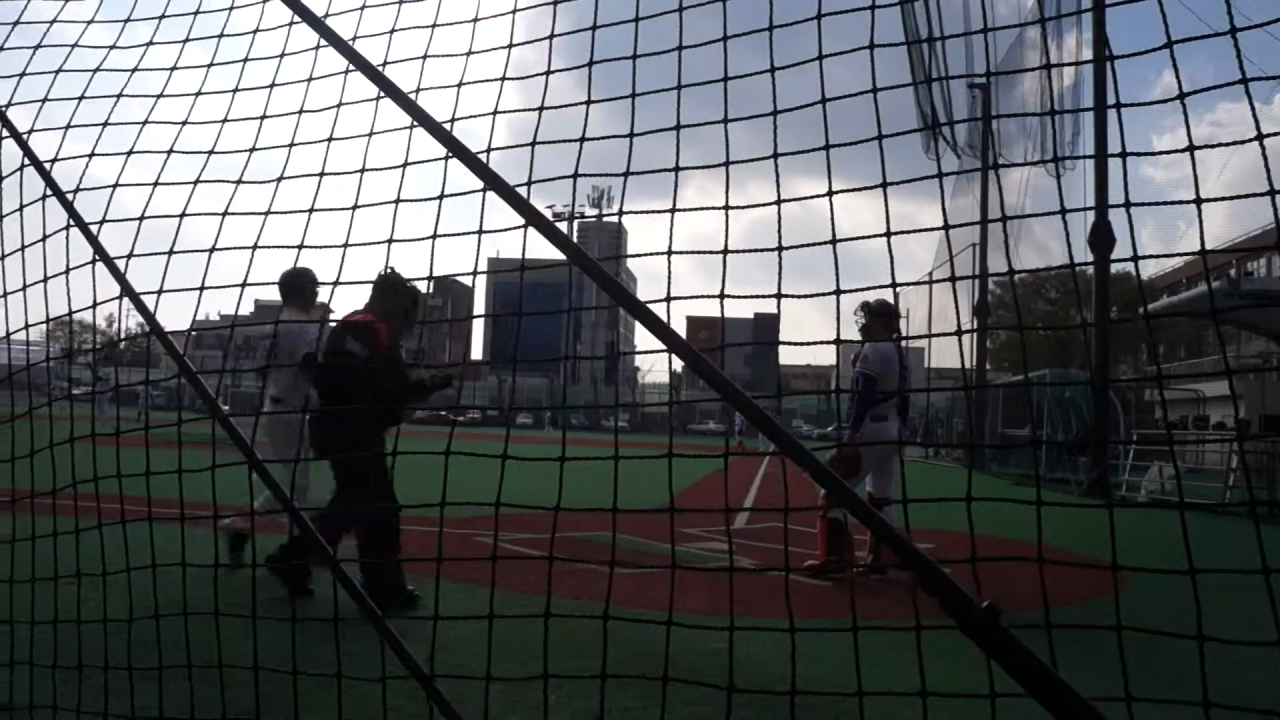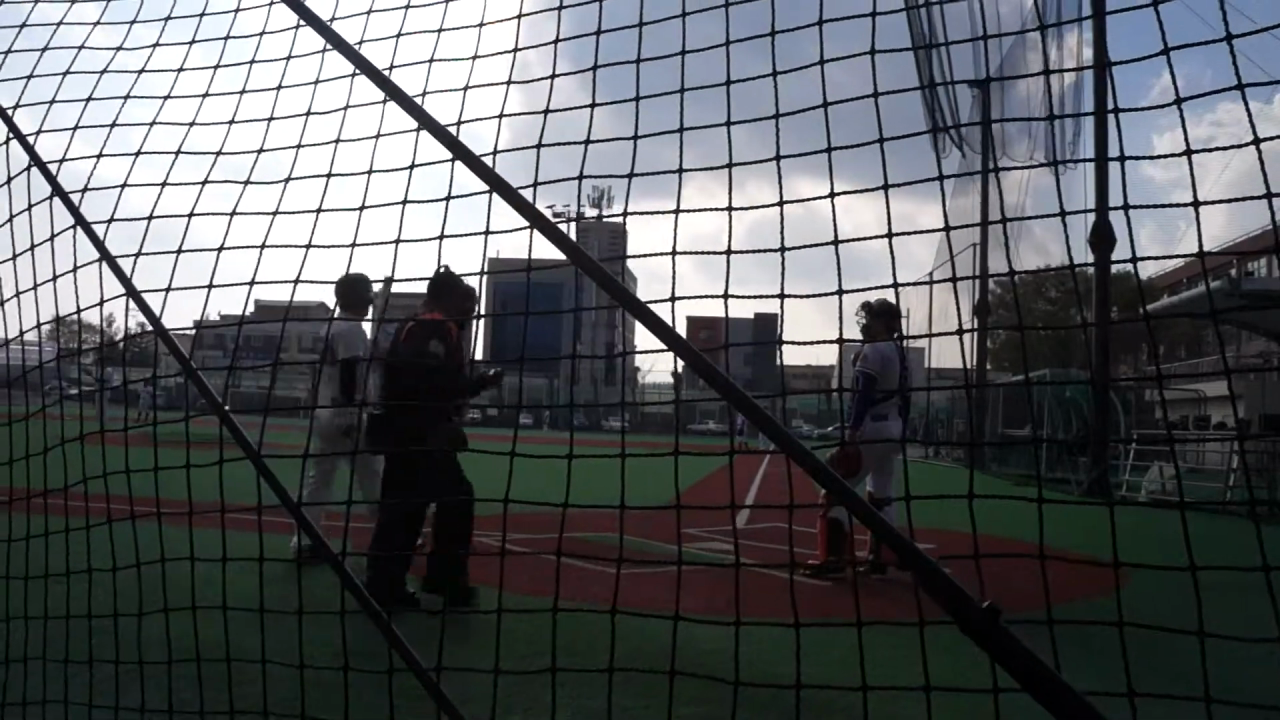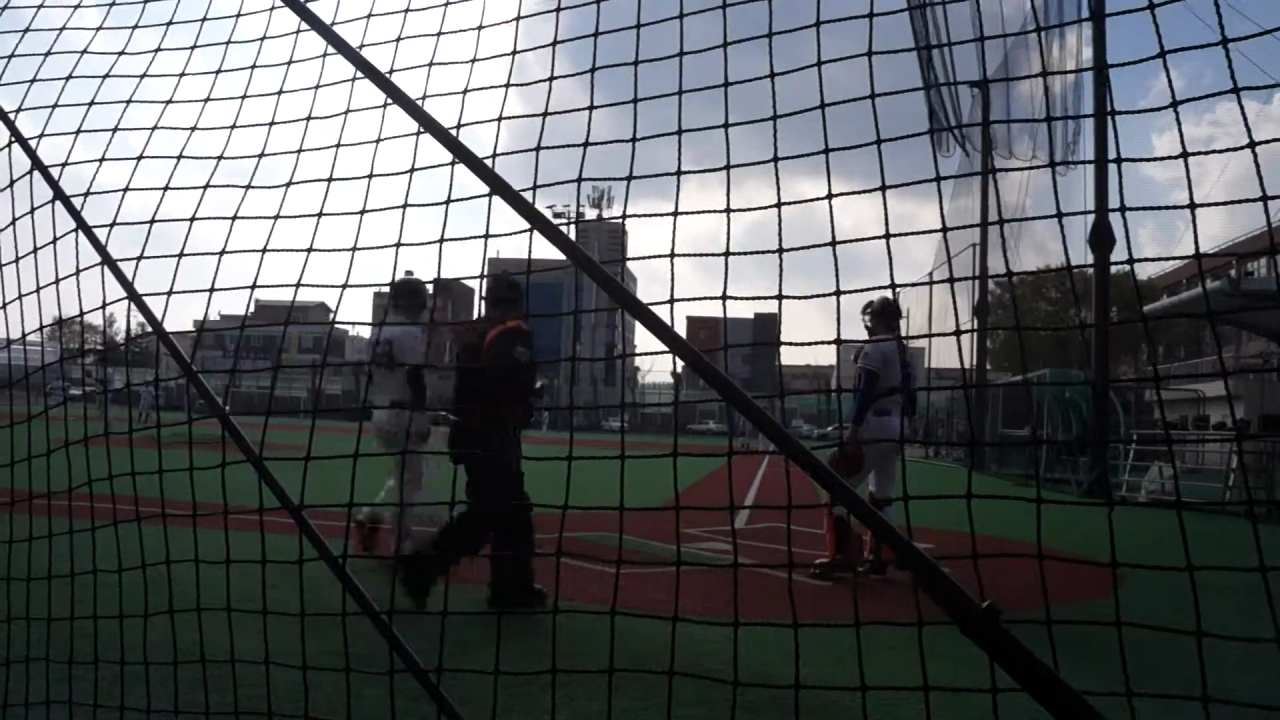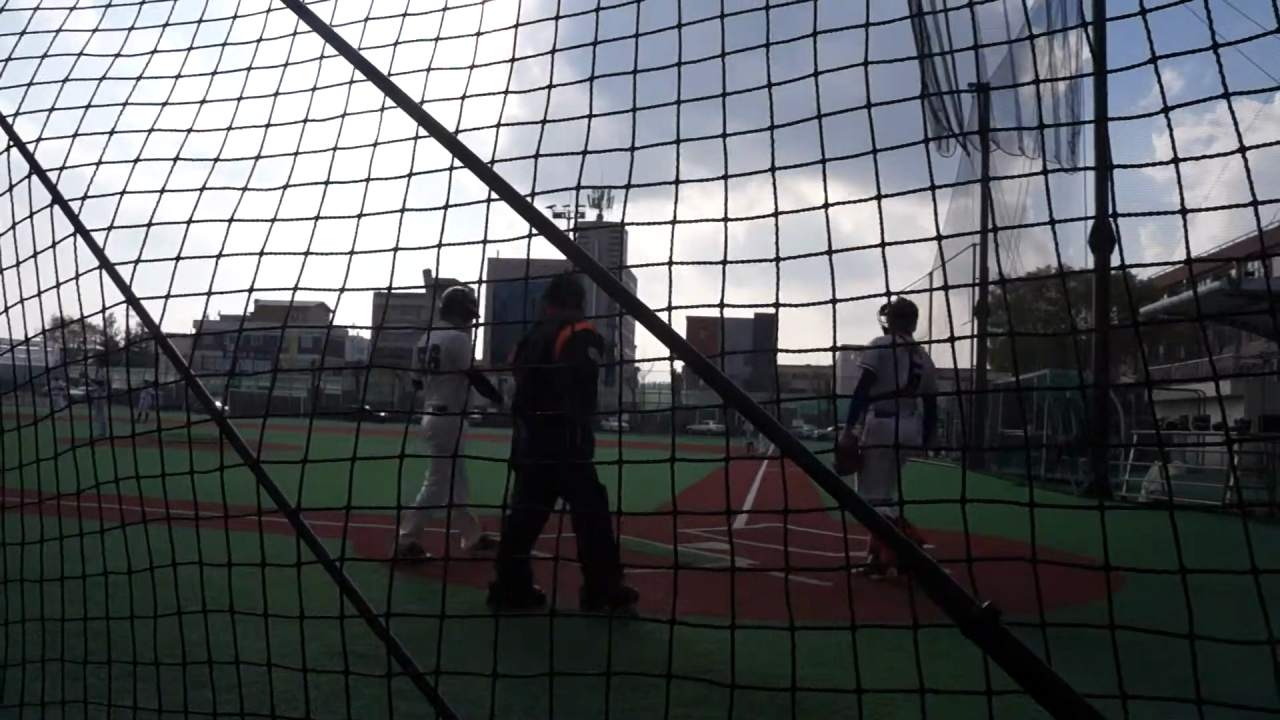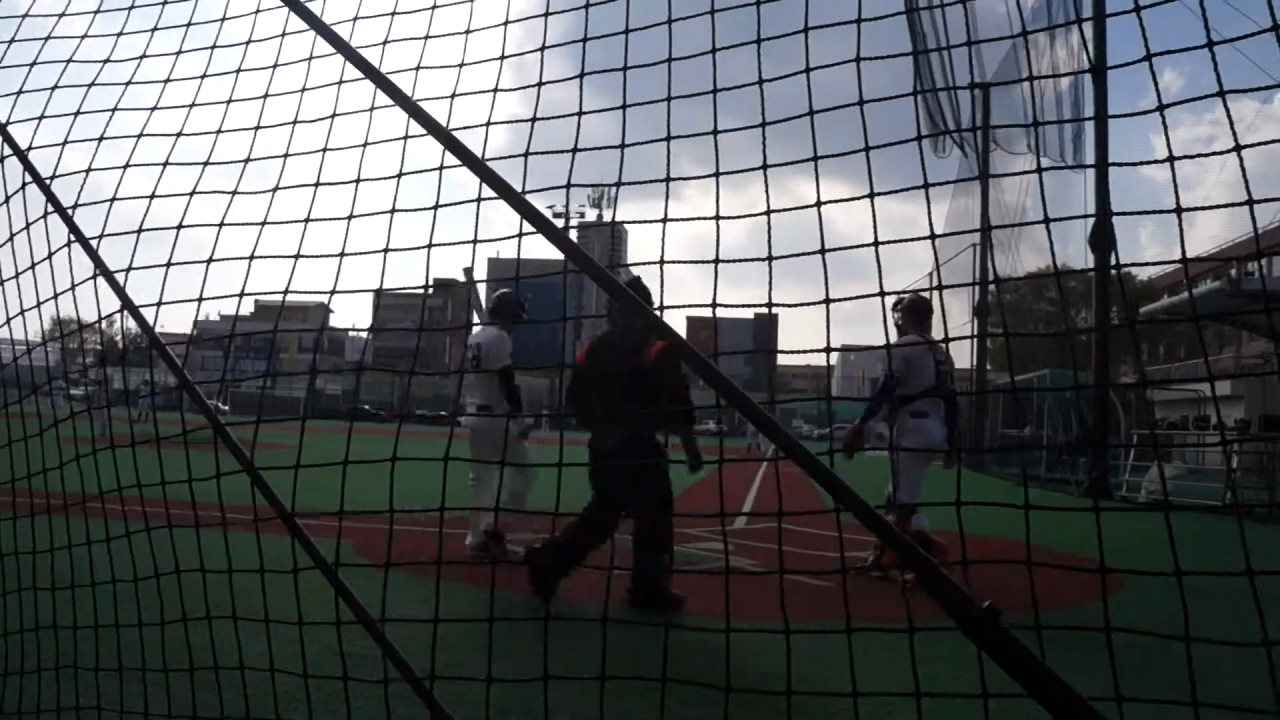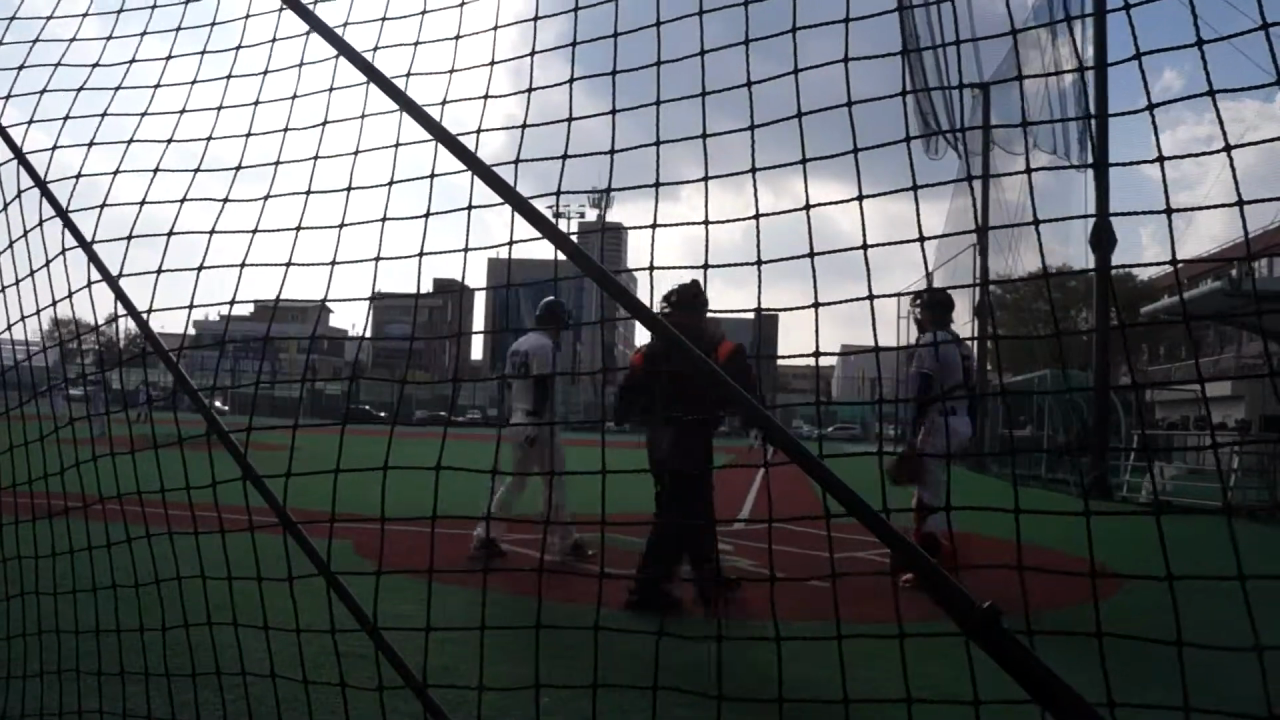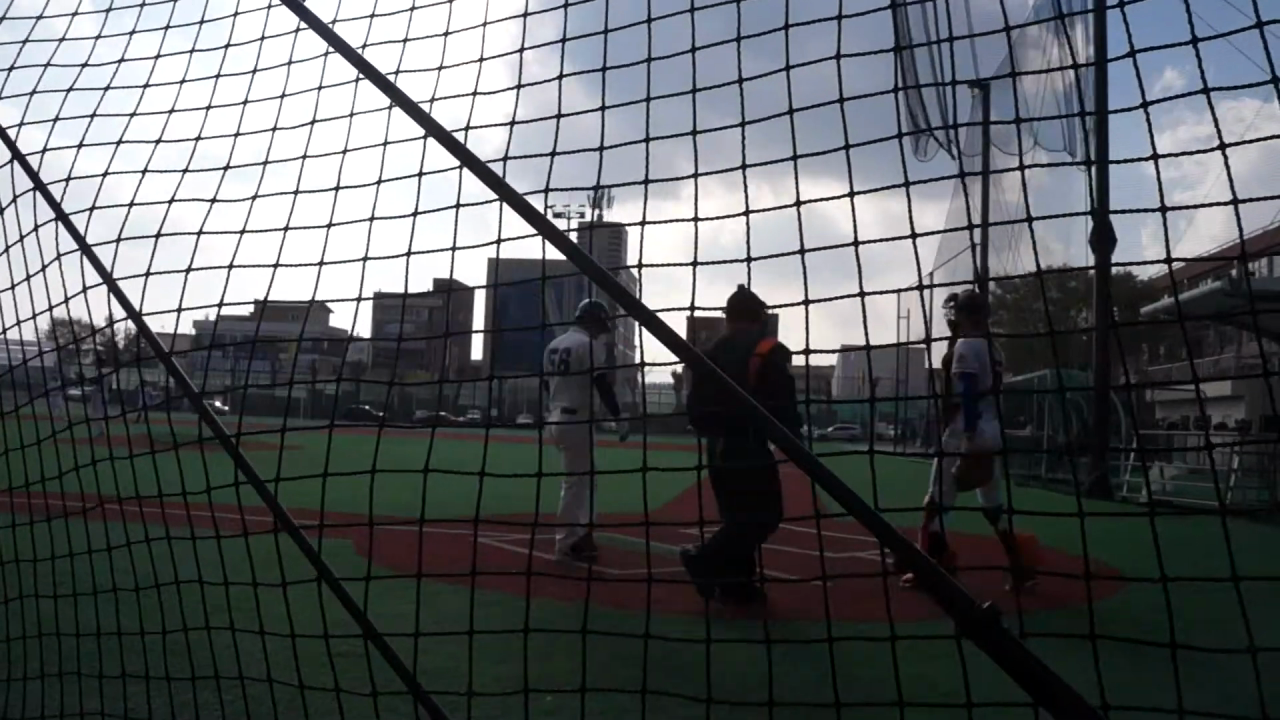
dt=0.3s
person 1, frame 1
left shoulder: (379, 335)
right shoulder: (361, 330)
left elbow: (391, 391)
right elbow: (338, 383)
left wrist: (429, 386)
right wrist: (330, 427)
left hip: (365, 438)
right hip: (353, 437)
left knee: (349, 506)
right knee: (377, 509)
left ankle: (293, 562)
right ankle: (384, 589)
person 1, frame 2
left shoulder: (427, 328)
right shoulder: (434, 328)
right elbow: (426, 384)
left wrist: (481, 382)
right wrist: (447, 426)
left hip: (419, 435)
right hip: (413, 434)
left knee: (457, 495)
right knee: (404, 508)
left ankle: (446, 576)
right ankle: (384, 585)
person 1, frame 3
left shoulder: (474, 335)
right shoulder: (512, 335)
right elbow: (509, 387)
left wrist: (530, 394)
right wrist: (510, 432)
left hip: (469, 435)
right hip: (493, 439)
left knee: (489, 512)
right knee: (509, 512)
left ankle: (513, 586)
right ankle: (426, 564)
person 1, frame 4
left shoulder: (531, 336)
right shoulder: (581, 335)
right elbow: (580, 387)
right wrist: (584, 431)
left hip: (526, 437)
right hip: (561, 438)
left knee: (527, 512)
right knee: (591, 509)
left ankle: (510, 585)
right ankle: (603, 588)
person 1, frame 5
left shoulder: (596, 347)
right shoulder: (660, 348)
left elbow: (575, 397)
right elbow: (675, 398)
left wrist: (594, 420)
right wrist: (688, 441)
left hip: (602, 442)
right hip: (637, 442)
left knee: (602, 512)
right knee: (654, 515)
left ankle: (549, 561)
right ankle: (649, 590)
person 1, frame 6
left shoulder: (651, 351)
right shoulder: (723, 351)
left elbow: (627, 397)
left hip: (659, 441)
right hip: (692, 442)
left knee: (697, 511)
right knee: (678, 516)
left ankle: (711, 580)
right ankle: (648, 589)
person 1, frame 7
left shoulder: (710, 353)
right shoulder: (770, 351)
left elbow: (694, 407)
right elbow: (783, 403)
right wrist: (795, 436)
left hip: (718, 447)
right hip: (751, 447)
left knee: (735, 515)
right knee: (764, 513)
left ankle: (735, 582)
right ankle: (705, 561)
person 2, frame 1
left shoulder: (873, 349)
right shoulder: (899, 354)
left elbow: (864, 395)
right elbow: (903, 400)
left wrist: (851, 434)
left hip: (872, 429)
right hip: (893, 429)
right knee: (882, 497)
left ankle: (834, 558)
right ankle: (878, 558)
person 2, frame 2
left shoulder: (873, 349)
right shoulder: (900, 354)
left elbow: (864, 395)
right elbow: (905, 399)
left wrist: (851, 433)
left hip: (872, 429)
right hip: (894, 429)
right knee: (882, 497)
left ankle: (834, 558)
right ankle: (879, 558)
person 2, frame 3
left shoulder: (874, 346)
right shoulder: (904, 353)
left elbow: (866, 390)
right elbow: (910, 401)
left wrist: (853, 428)
left hip: (874, 427)
right hip: (897, 429)
right knee: (882, 497)
left ankle: (842, 558)
right ankle: (876, 558)
person 2, frame 4
left shoulder: (880, 346)
right shoulder: (924, 358)
left elbow: (863, 389)
right elbow: (931, 405)
left wrist: (848, 428)
right wrist: (923, 440)
left hip: (881, 425)
right hip: (909, 430)
left knee: (870, 497)
right knee: (885, 496)
right ankle: (878, 559)
person 2, frame 5
left shoulder: (903, 346)
right shoulder: (942, 353)
left elbow: (885, 391)
right elbow: (951, 402)
left wrist: (861, 424)
right wrist: (951, 443)
left hip: (910, 428)
right hip: (935, 430)
left knee: (905, 501)
right knee: (897, 497)
right ankle: (884, 558)
person 2, frame 6
left shoulder: (928, 343)
right shoulder: (962, 346)
left elbow: (921, 395)
right elbow: (971, 394)
left wrist: (912, 438)
right wrist: (969, 430)
left hip: (938, 425)
right hip: (961, 425)
left knee: (928, 500)
right knee: (933, 498)
right ankle: (941, 561)
person 2, frame 7
left shoulder: (964, 347)
right shoulder: (991, 348)
left elbow: (968, 395)
left wrist: (969, 437)
left hip: (967, 429)
right hip: (991, 430)
left knee: (938, 502)
right knee: (993, 504)
right ankle: (1021, 569)
person 3, frame 1
left shoulder: (270, 327)
right shoulder: (302, 327)
left elbow: (263, 370)
left hip: (273, 410)
right hip: (292, 413)
left knee: (297, 481)
right knee: (290, 482)
right ankle: (240, 526)
person 3, frame 2
left shoulder: (331, 328)
right shoulder: (352, 330)
right elbow: (349, 373)
right wrist: (352, 414)
left hip: (324, 412)
right hip: (346, 413)
left knee: (318, 480)
right knee: (372, 477)
left ankle: (303, 542)
person 3, frame 3
left shoulder: (378, 333)
right shoulder: (412, 333)
left elbow: (372, 373)
right elbow: (416, 378)
right wrist: (424, 420)
left hip: (379, 413)
right hip: (405, 415)
left knee: (402, 478)
right knee: (410, 480)
left ankle: (371, 518)
right ankle: (401, 541)
person 3, frame 4
left shoulder: (423, 340)
right shoulder: (457, 338)
left elbow: (419, 381)
right elbow: (475, 377)
right wrist: (501, 401)
left hip: (431, 417)
right hip: (449, 420)
left knee: (458, 482)
right knee: (436, 485)
left ankle: (473, 537)
right ankle: (406, 541)
person 3, frame 5
left shoulder: (472, 339)
right shoulder: (499, 338)
right elbow: (507, 380)
right wrist: (520, 417)
left hip: (471, 416)
right hip: (493, 418)
left knee: (480, 479)
right knee: (522, 473)
left ankle: (479, 539)
right ankle: (493, 526)
person 3, frame 6
left shoulder: (517, 345)
right shoulder: (545, 346)
right elbow: (541, 388)
right wrist: (537, 426)
left hip: (516, 422)
right hip: (538, 423)
left knee: (515, 482)
right knee: (554, 485)
left ankle: (485, 536)
right ankle: (566, 542)
person 3, frame 7
left shoulder: (554, 345)
right shoulder: (589, 345)
left elbow: (547, 383)
right elbow: (602, 384)
right wrist: (619, 419)
left hip: (556, 420)
right hip: (577, 421)
left knee: (582, 481)
right knee: (574, 484)
left ankle: (581, 534)
right ankle: (566, 542)
